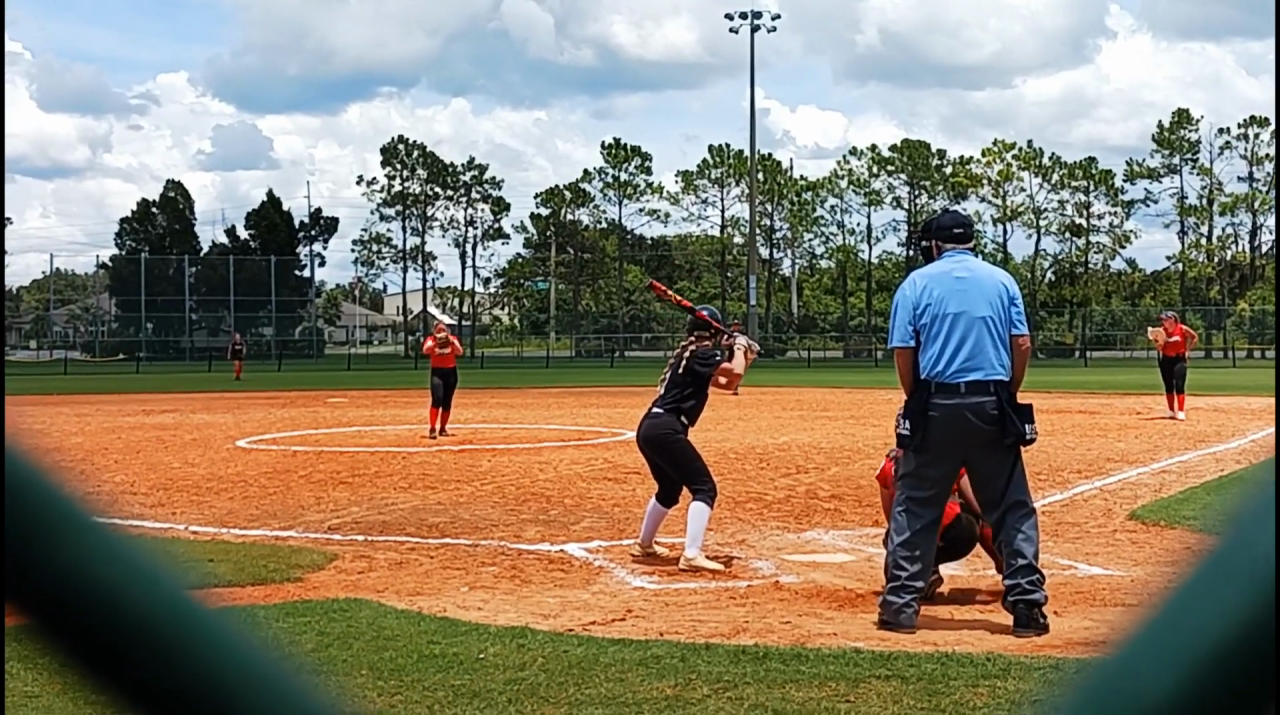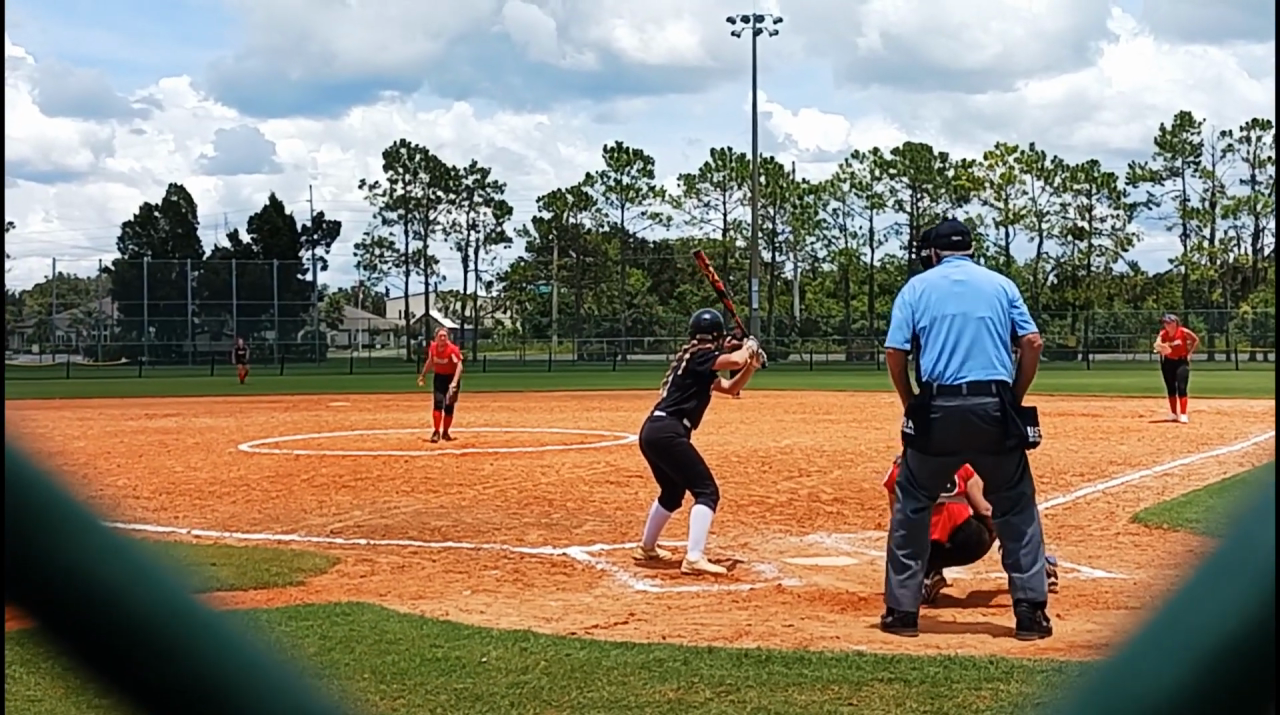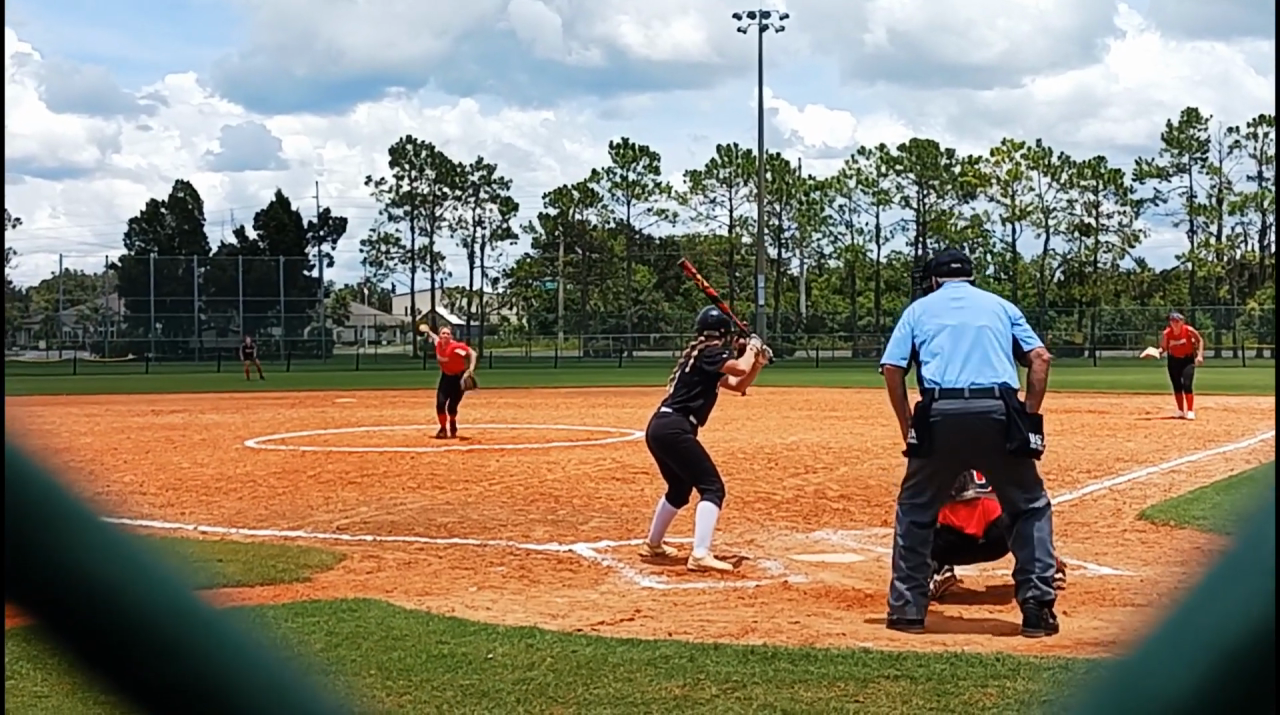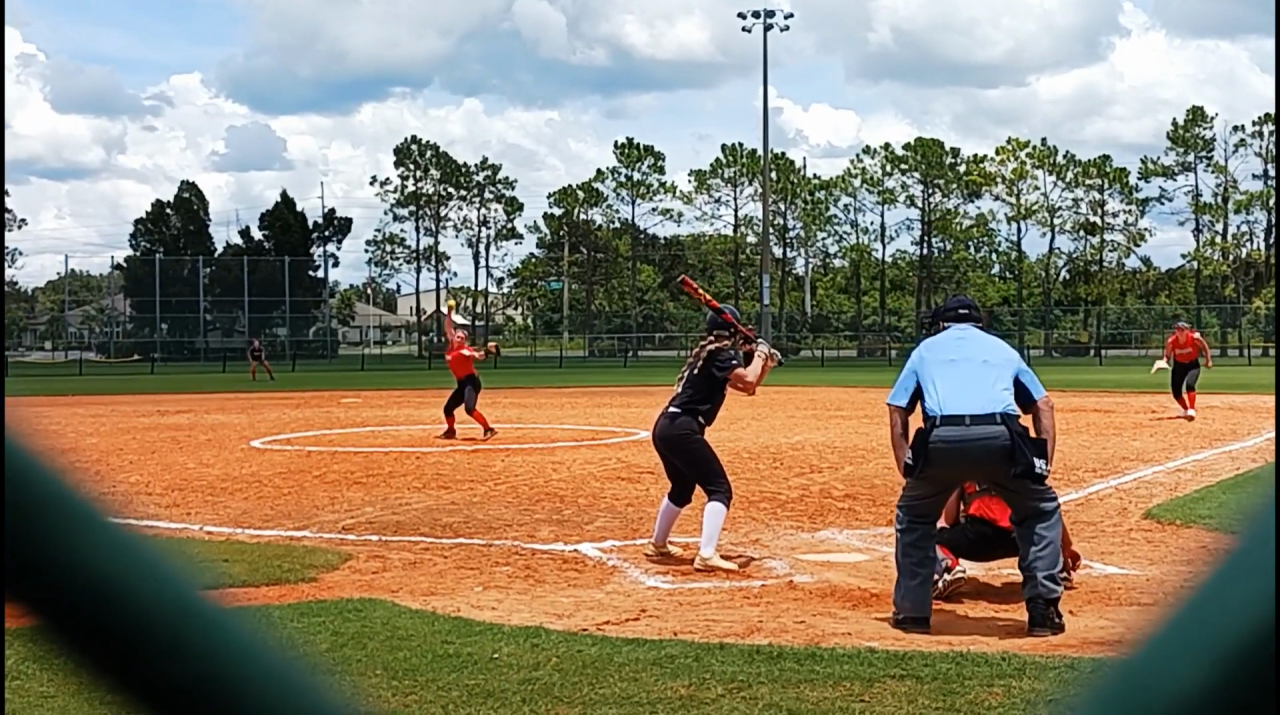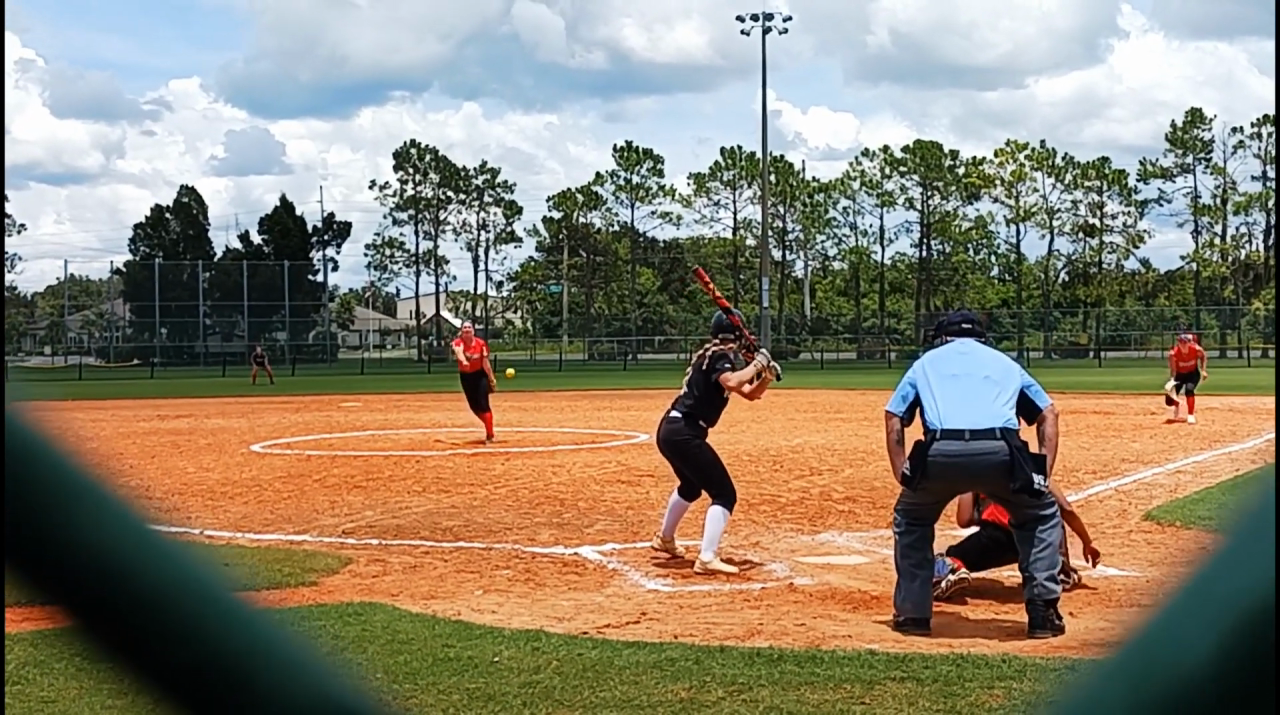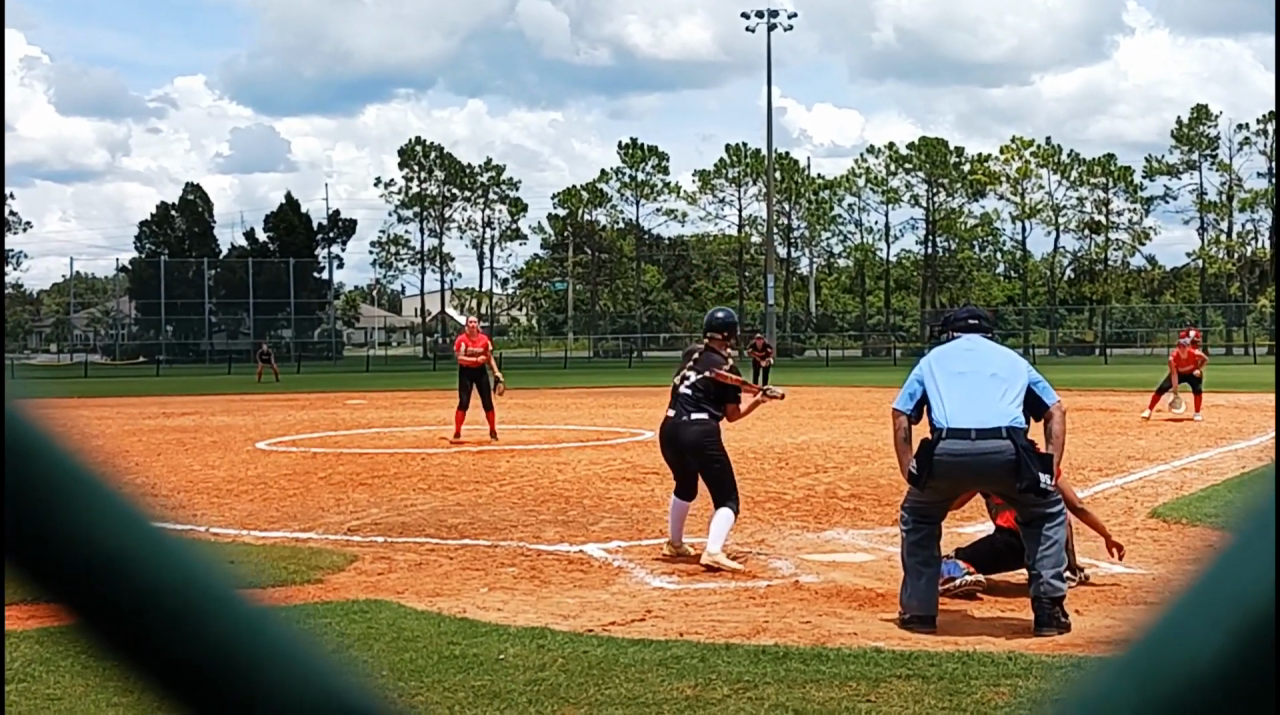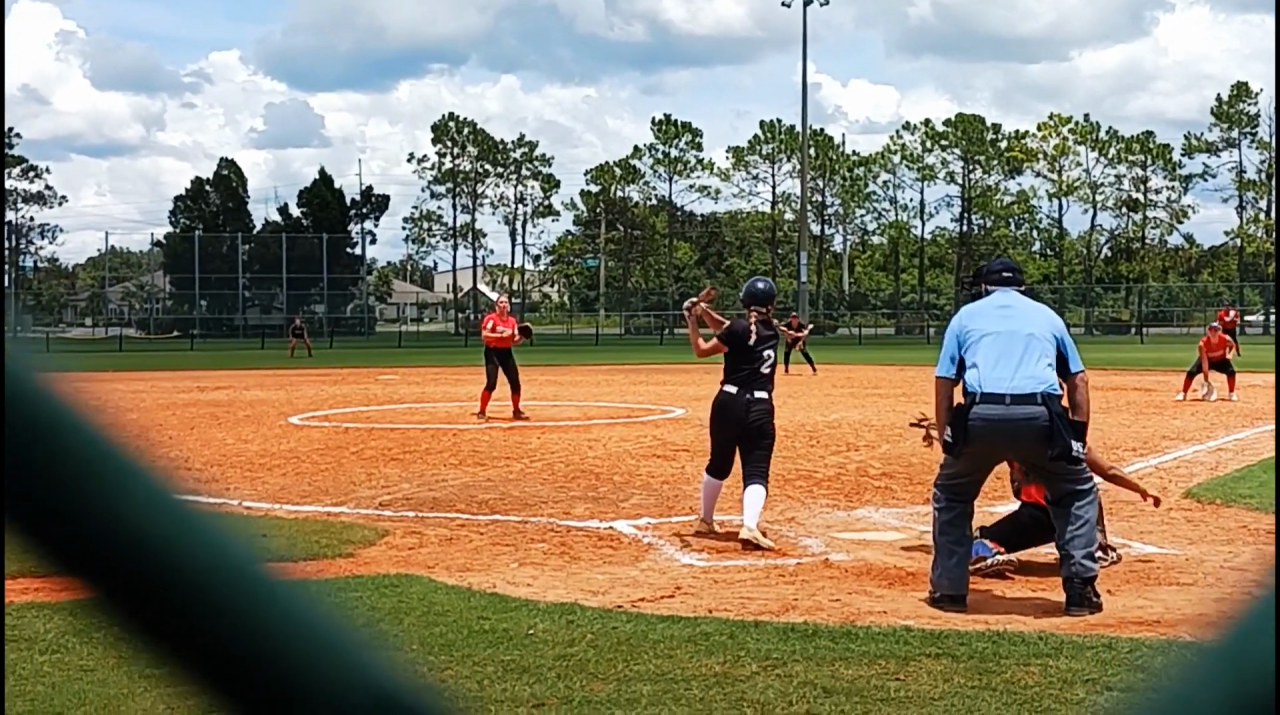
dt=0.3s
person 1, frame 1
left shoulder: (916, 282)
right shoulder: (1002, 280)
left elbow: (903, 355)
right elbow: (1022, 346)
left wrist: (916, 406)
right wrist: (1007, 400)
left hip: (936, 406)
right hip: (991, 405)
left knee: (914, 510)
right knee: (1012, 509)
left ankle: (900, 607)
right ankle: (1027, 607)
person 1, frame 2
left shoulder: (917, 287)
right shoulder: (1001, 284)
left elbow: (895, 355)
right elbow: (1032, 344)
left wrist: (911, 406)
right wrist: (1014, 402)
left hip: (938, 408)
right hip: (994, 407)
left knee: (912, 506)
right knee: (1016, 507)
left ankle: (903, 609)
right ankle: (1030, 610)
person 1, frame 3
left shoulder: (919, 308)
right shoulder: (999, 305)
left elbow: (892, 371)
right elbow: (1040, 359)
left wrist: (909, 428)
right wrist: (1029, 419)
left hip: (941, 413)
right hip: (998, 411)
left knee: (915, 512)
right knee: (1030, 508)
left ankle: (908, 609)
right ankle: (1037, 609)
person 1, frame 4
left shoulder: (926, 348)
right shoulder: (1001, 347)
left elbow: (897, 414)
right elbow: (1043, 405)
left wrist: (907, 470)
right wrist: (1042, 465)
left hip: (941, 440)
right hip: (1000, 438)
left knee: (914, 515)
right knee: (1040, 510)
left ankle: (912, 611)
right ankle: (1043, 610)
person 1, frame 5
left shoulder: (926, 361)
right shoulder: (1004, 361)
left elbow: (893, 419)
right elbow: (1048, 413)
left wrist: (904, 478)
right wrist: (1042, 474)
left hip: (942, 454)
right hip: (999, 452)
left knee: (911, 518)
right knee: (1041, 513)
left ankle: (912, 613)
right ankle: (1043, 612)
person 1, frame 6
left shoulder: (934, 357)
right shoulder: (1012, 358)
left elbow: (901, 417)
right elbow: (1056, 410)
left wrist: (911, 475)
right wrist: (1049, 472)
left hip: (947, 453)
right hip: (1006, 452)
left knee: (918, 516)
right knee: (1047, 511)
left ankle: (918, 611)
right ankle: (1049, 610)
person 1, frame 7
left shoulder: (965, 315)
right shoulder: (1046, 314)
left elbow: (945, 385)
right elbow: (1077, 381)
left wrist: (949, 441)
right wrist: (1076, 441)
left hip: (981, 416)
right hip: (1040, 416)
left knee: (951, 494)
right knee: (1077, 491)
left ankle: (949, 589)
right ankle: (1080, 590)
person 2, frame 1
left shoulder: (690, 355)
right shoulder: (701, 354)
left elbow: (727, 383)
right elbow: (734, 372)
left wrist: (745, 358)
right wrist: (739, 347)
left hip: (650, 428)
right hip: (665, 430)
left knee: (670, 488)
right knee: (704, 488)
left ankle: (644, 544)
right ankle: (691, 555)
person 2, frame 2
left shoulder: (695, 360)
right shoulder: (701, 356)
left elbow: (730, 388)
right elbow: (735, 360)
left wrist: (751, 365)
right wrist: (749, 346)
left hip: (652, 432)
right hip: (668, 433)
left knee: (673, 492)
right knee: (707, 491)
left ankle: (646, 547)
right ankle: (694, 559)
person 2, frame 3
left shoulder: (700, 355)
right shoulder: (710, 353)
left elbow: (738, 385)
right elbow: (741, 369)
left wrist: (758, 361)
right wrist: (751, 348)
left hip: (659, 428)
right hip: (674, 429)
left knee: (679, 488)
right knee: (712, 488)
left ankle: (653, 543)
right ankle: (700, 555)
person 2, frame 4
left shoulder: (708, 354)
right shoulder: (719, 354)
left elbow: (746, 388)
right elbow: (748, 379)
left wrist: (766, 364)
right wrist: (760, 354)
left hip: (666, 428)
right hip: (683, 430)
left knee: (682, 488)
right knee: (720, 489)
left ankle: (658, 543)
right ankle: (706, 555)
person 2, frame 5
left shoulder: (719, 357)
right shoulder: (719, 356)
left elbow: (750, 394)
right elbow: (730, 384)
left wrist: (766, 375)
right wrist: (755, 365)
left hip: (670, 431)
right hip: (685, 434)
left knee: (690, 485)
right knee: (724, 494)
left ankle: (664, 539)
right ankle: (707, 559)
person 2, frame 6
left shoulder: (691, 353)
right shoulder: (727, 368)
right elbow: (733, 415)
right wrist: (760, 399)
left hip: (670, 429)
right hip: (701, 432)
left knee: (685, 487)
right knee: (726, 498)
left ankle: (674, 544)
right ankle: (713, 552)
person 2, frame 7
left shoulder: (739, 330)
right shoulder: (771, 330)
left elbow: (703, 351)
left wrist: (693, 319)
right wrist: (704, 313)
left hip: (728, 403)
right hip: (760, 408)
left knee: (718, 465)
right knee: (756, 473)
left ankle: (705, 521)
right ankle: (750, 527)
